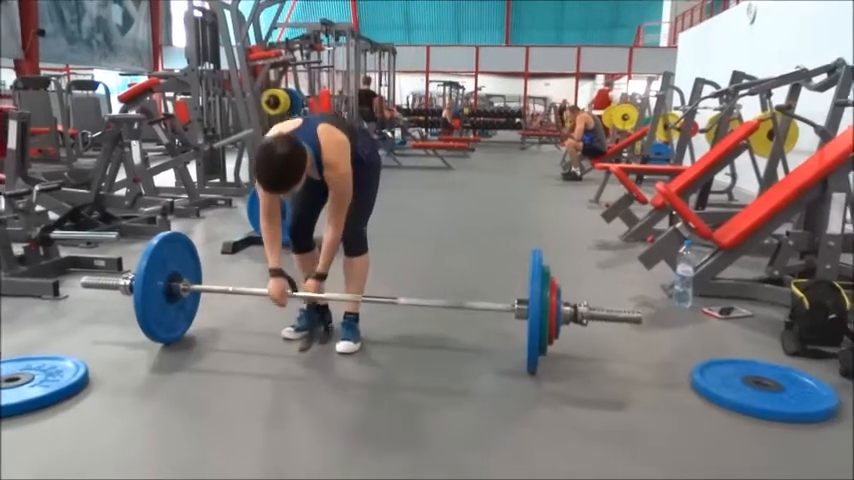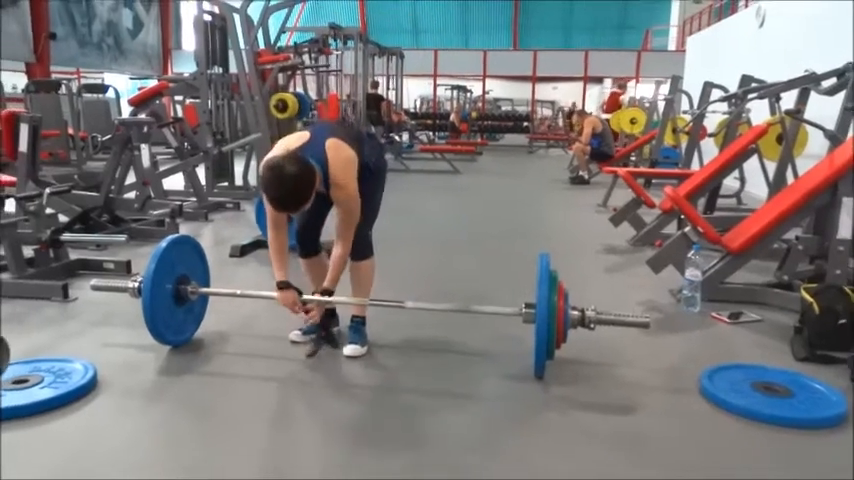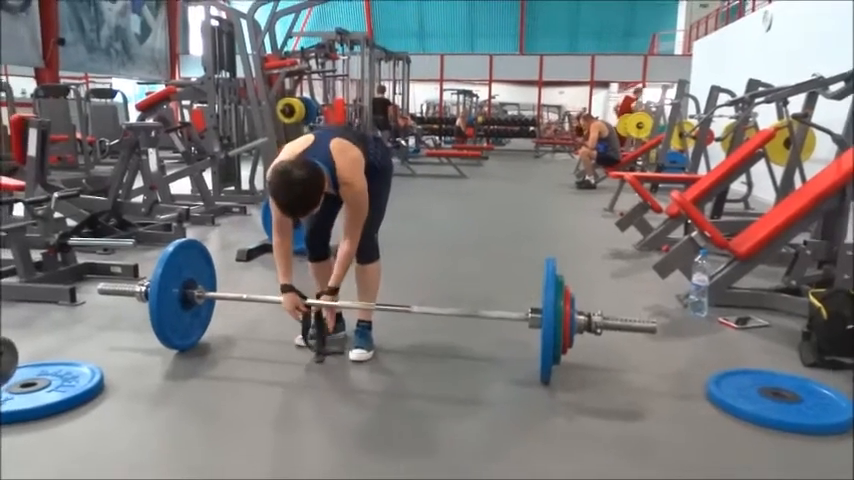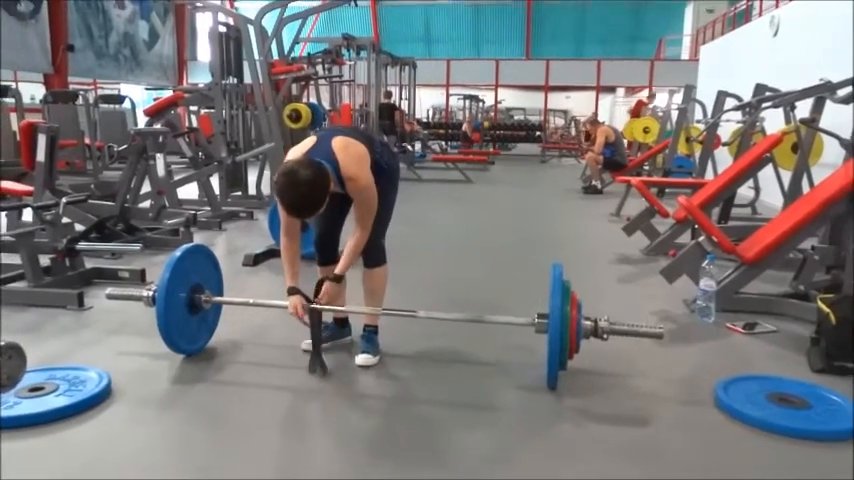
dt=0.2s
person 1, frame 1
left shoulder: (335, 163)
right shoulder: (267, 156)
left elbow: (335, 226)
right elbow: (269, 219)
left wrist: (319, 275)
right wrist: (275, 272)
left hip: (360, 161)
right hip: (315, 159)
left knee: (352, 234)
right knee: (298, 231)
left ankle: (351, 318)
right ankle: (318, 310)
person 1, frame 2
left shoulder: (342, 180)
right shoulder: (271, 169)
left elbow: (343, 242)
right elbow: (276, 230)
left wrist: (325, 294)
right wrist: (283, 284)
left hip: (367, 164)
right hip: (317, 159)
left knee: (358, 238)
right knee: (304, 235)
left ankle: (358, 322)
right ankle: (328, 315)
person 1, frame 3
left shoulder: (351, 180)
right shoulder: (278, 175)
left elbow: (351, 240)
right elbow: (281, 234)
left wrist: (330, 291)
right wrist: (286, 287)
left hip: (372, 166)
right hip: (323, 162)
left knee: (365, 241)
right knee: (313, 238)
left ankle: (364, 326)
right ankle: (335, 319)
person 1, frame 4
left shoulder: (357, 177)
right shoulder: (288, 177)
left elbow: (362, 230)
right elbow: (289, 236)
left wrist: (336, 278)
right wrist: (292, 289)
left hip: (379, 168)
right hip: (333, 169)
left knee: (371, 244)
right knee: (323, 242)
left ankle: (371, 331)
right ankle: (340, 323)
